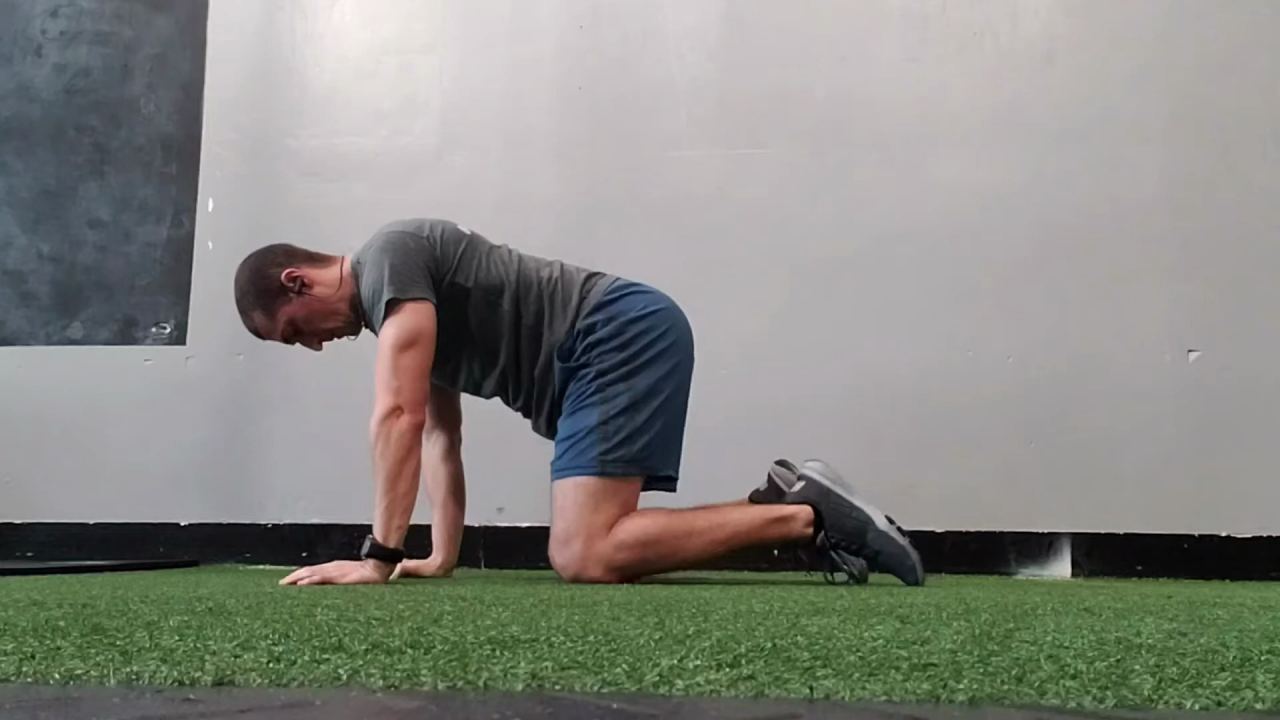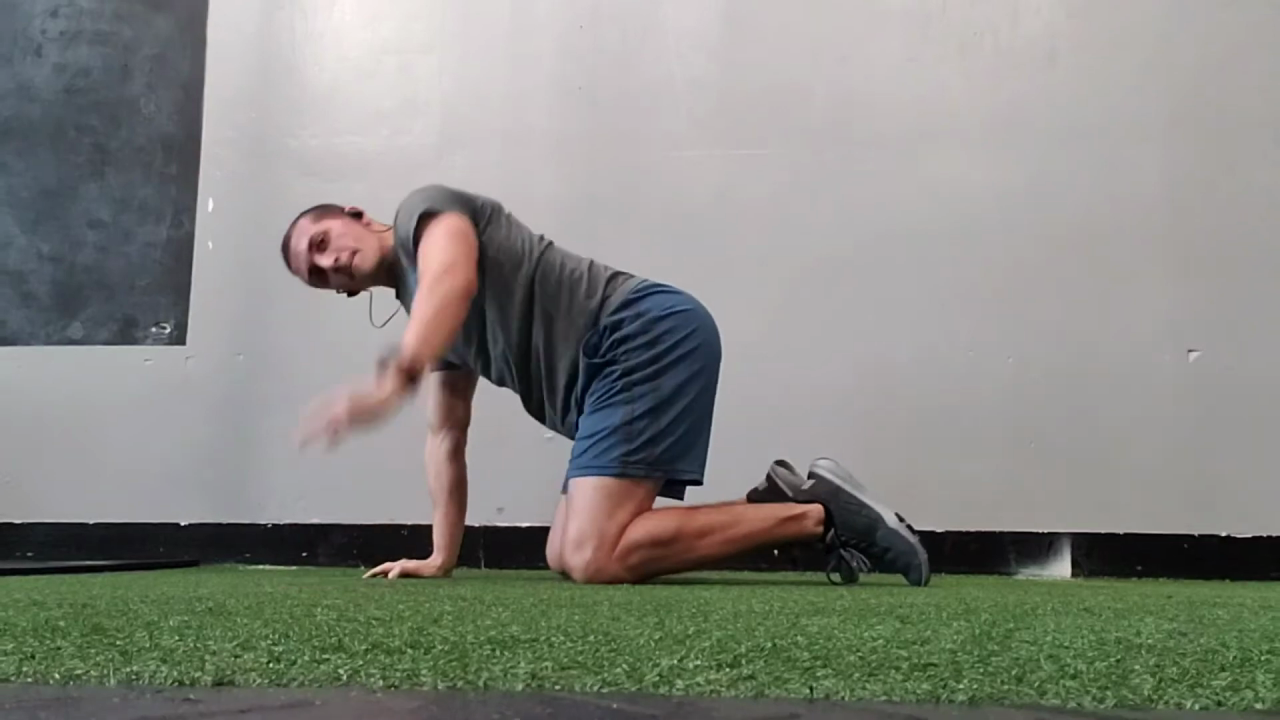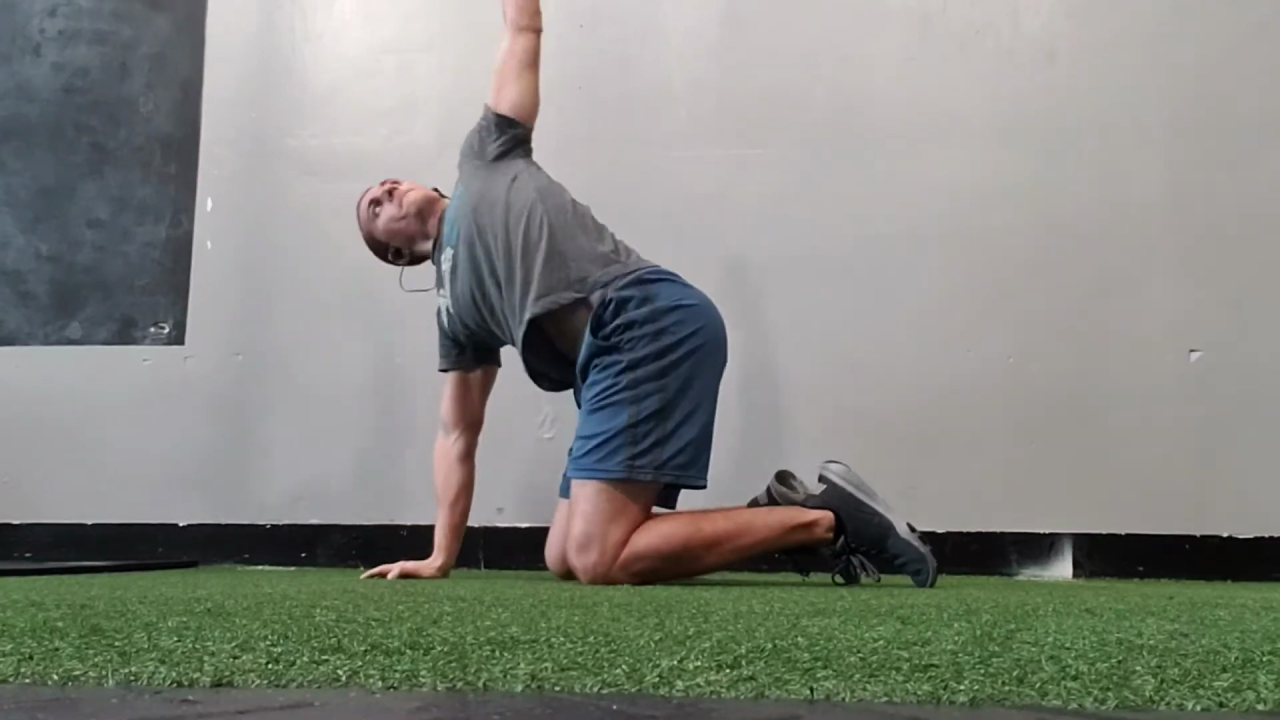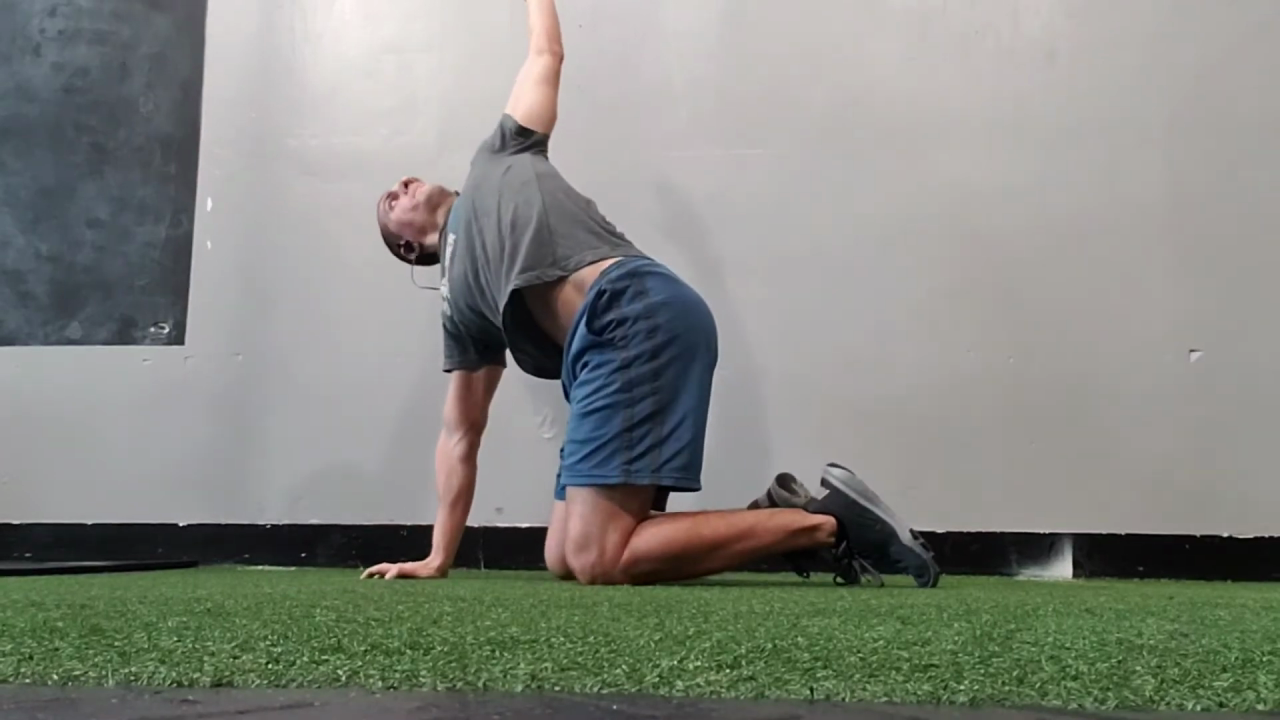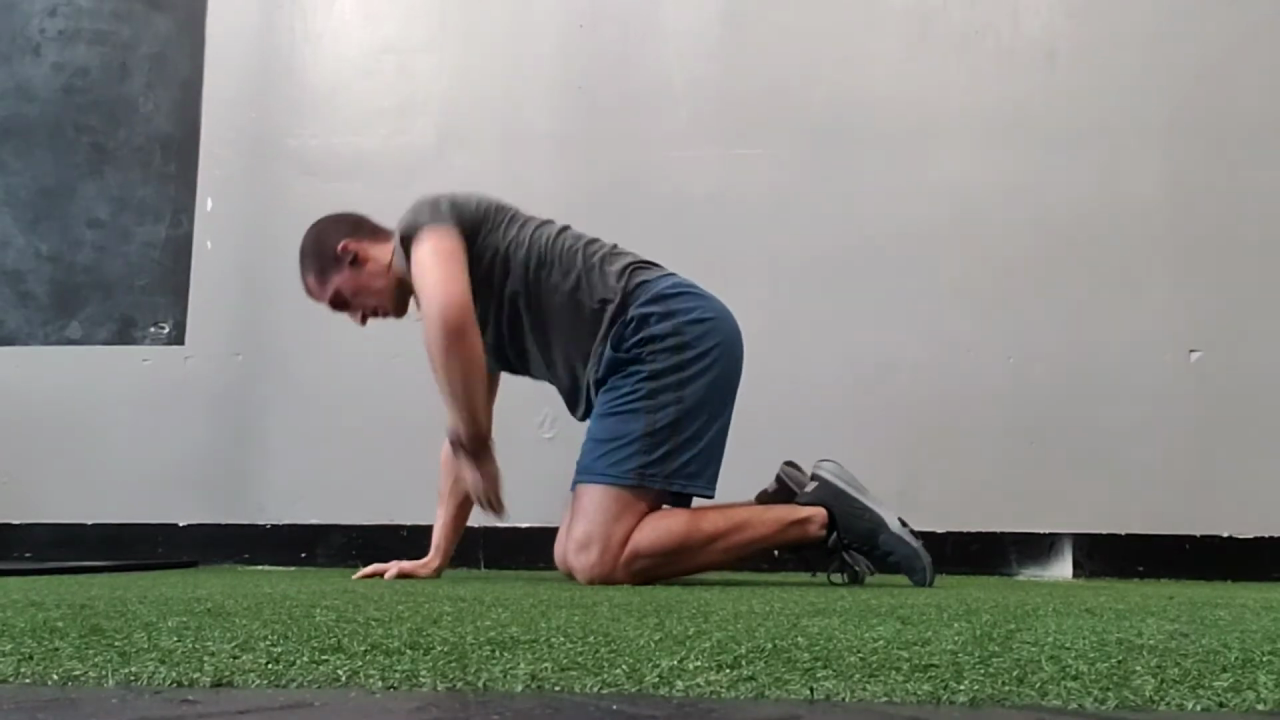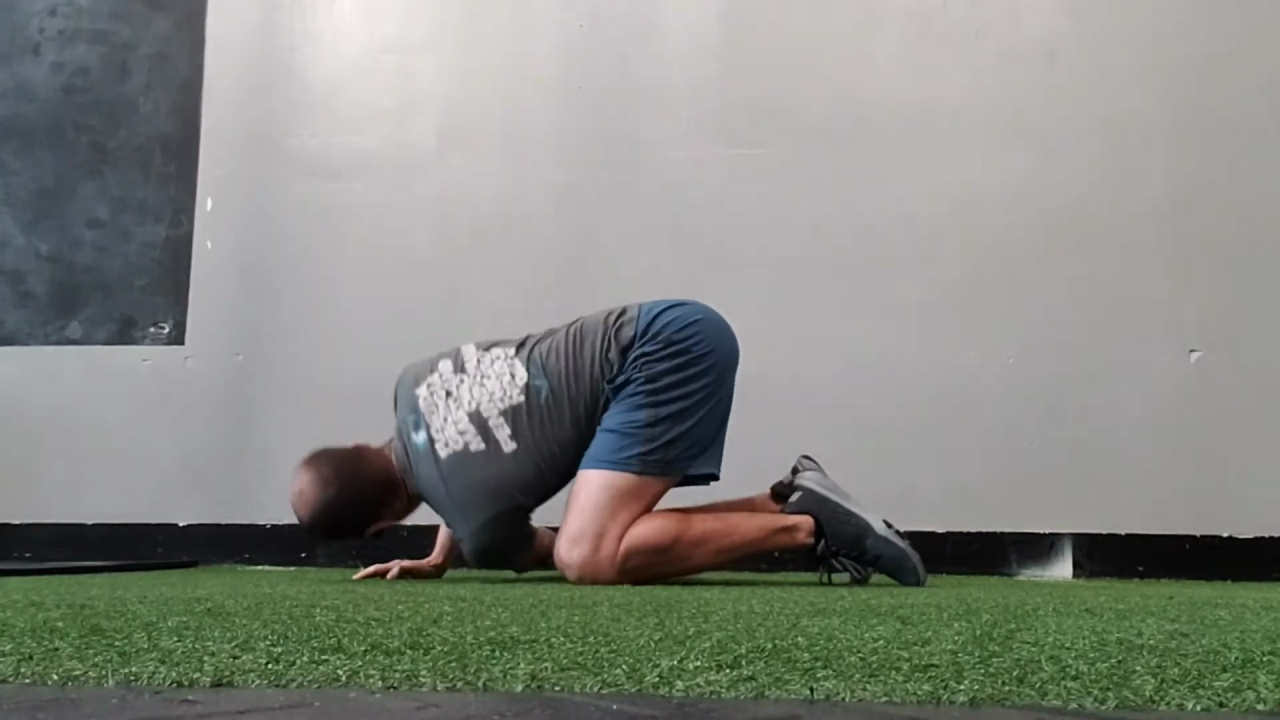
dt=0.7s
person 1, frame 1
left shoulder: (390, 257)
right shoulder: (407, 308)
left elbow: (398, 415)
right elbow: (438, 434)
left wrist: (379, 554)
right wrist: (442, 555)
left hip: (622, 331)
right hip: (613, 348)
left knee: (584, 556)
right knee: (580, 548)
left ankle: (807, 516)
right ankle: (773, 503)
person 1, frame 2
left shoulder: (421, 213)
right shoulder: (417, 308)
left elbow: (454, 280)
right elbow: (445, 436)
left wrist: (394, 376)
right wrist: (440, 556)
left hip: (648, 334)
right hip: (624, 362)
left knee: (592, 558)
right knee: (566, 554)
left ankle: (814, 512)
right ankle: (772, 503)
person 1, frame 3
left shoulder: (484, 160)
right shoulder: (452, 303)
right elbow: (457, 434)
right wrist: (440, 557)
left hip: (649, 326)
right hip: (618, 357)
left knee: (600, 562)
right knee: (565, 558)
left ankle: (825, 519)
right ankle: (778, 516)
person 1, frame 4
left shoulder: (495, 160)
right shoulder: (459, 304)
left elbow: (546, 54)
right elbow: (459, 435)
right wrist: (437, 557)
left hip: (637, 319)
right hip: (605, 348)
left knee: (599, 563)
right knee: (566, 559)
left ankle: (825, 522)
right ankle: (782, 521)
person 1, frame 5
left shoulder: (426, 223)
right shoulder: (457, 310)
left elbow: (449, 317)
right elbow: (459, 437)
left wrist: (477, 458)
right wrist: (434, 555)
left hip: (667, 333)
right hip: (654, 348)
left knee: (595, 560)
right knee: (574, 553)
left ankle: (815, 516)
right ankle: (784, 505)
person 1, frame 6
left shoulder: (479, 519)
right shoulder: (412, 391)
left elbow: (552, 555)
right wrist: (437, 558)
left hip: (671, 350)
right hip: (674, 331)
left knee: (589, 558)
right knee: (604, 534)
left ankle: (807, 524)
right ankle: (786, 499)
